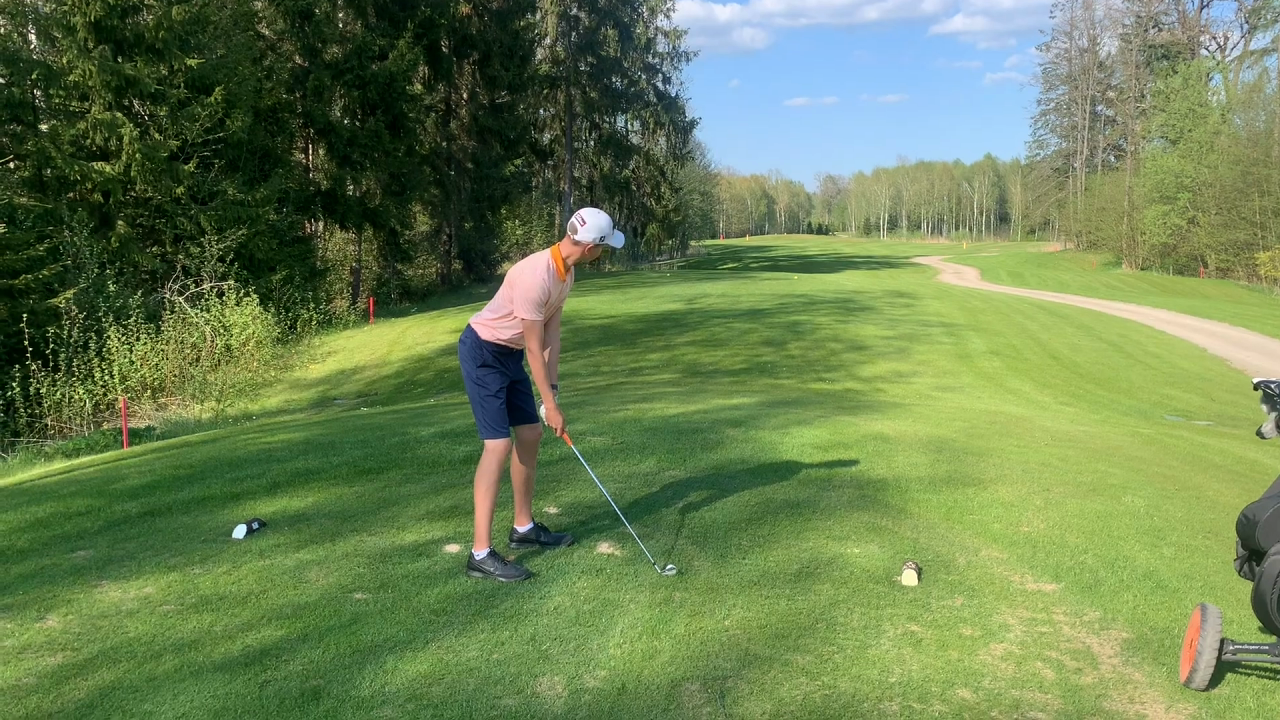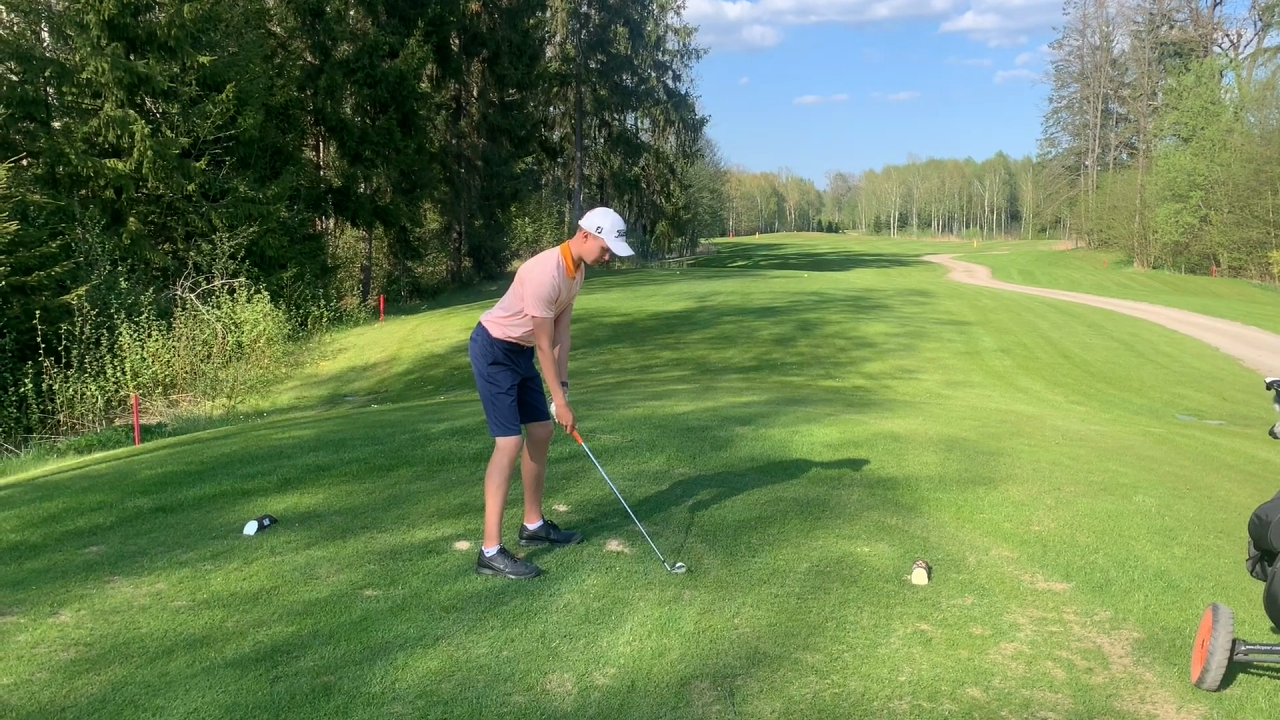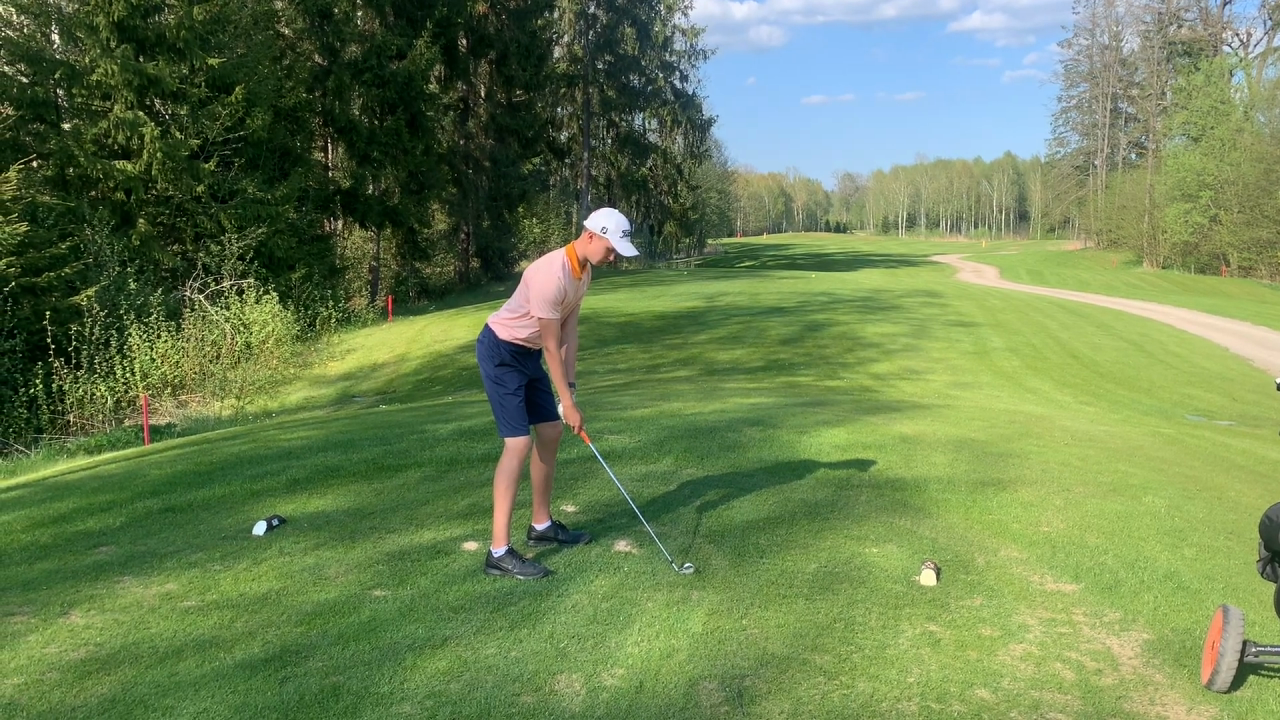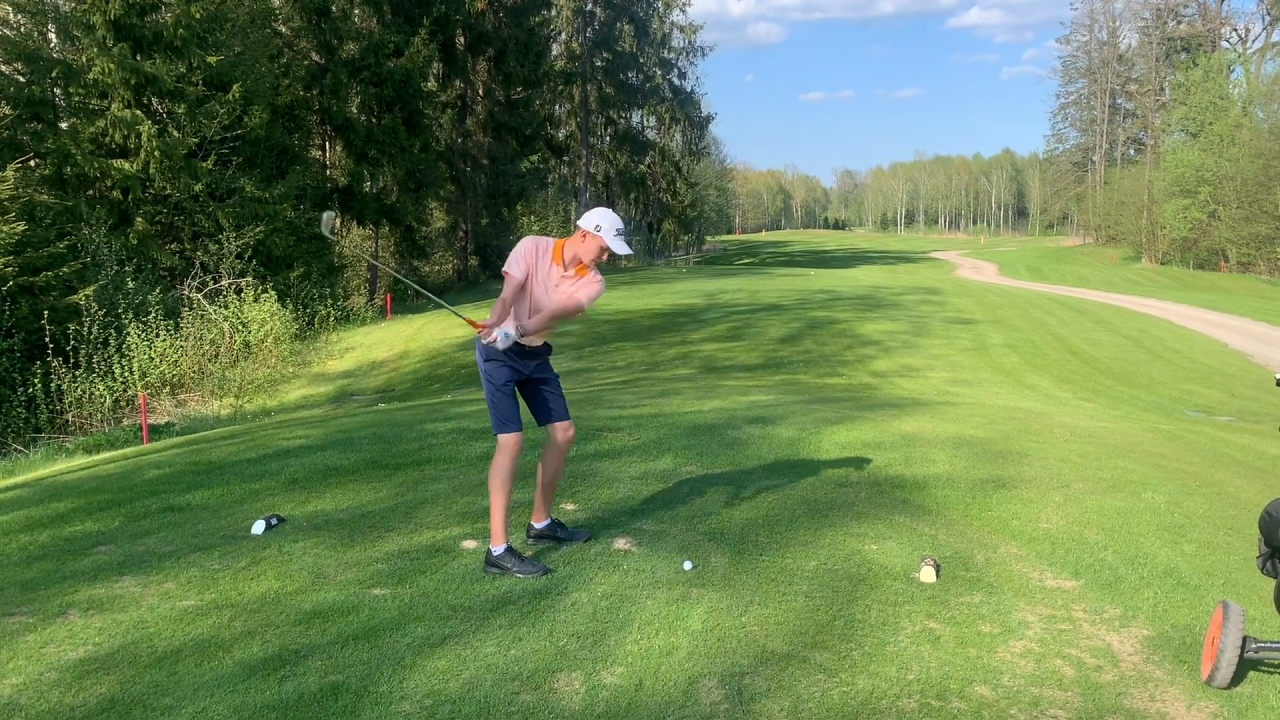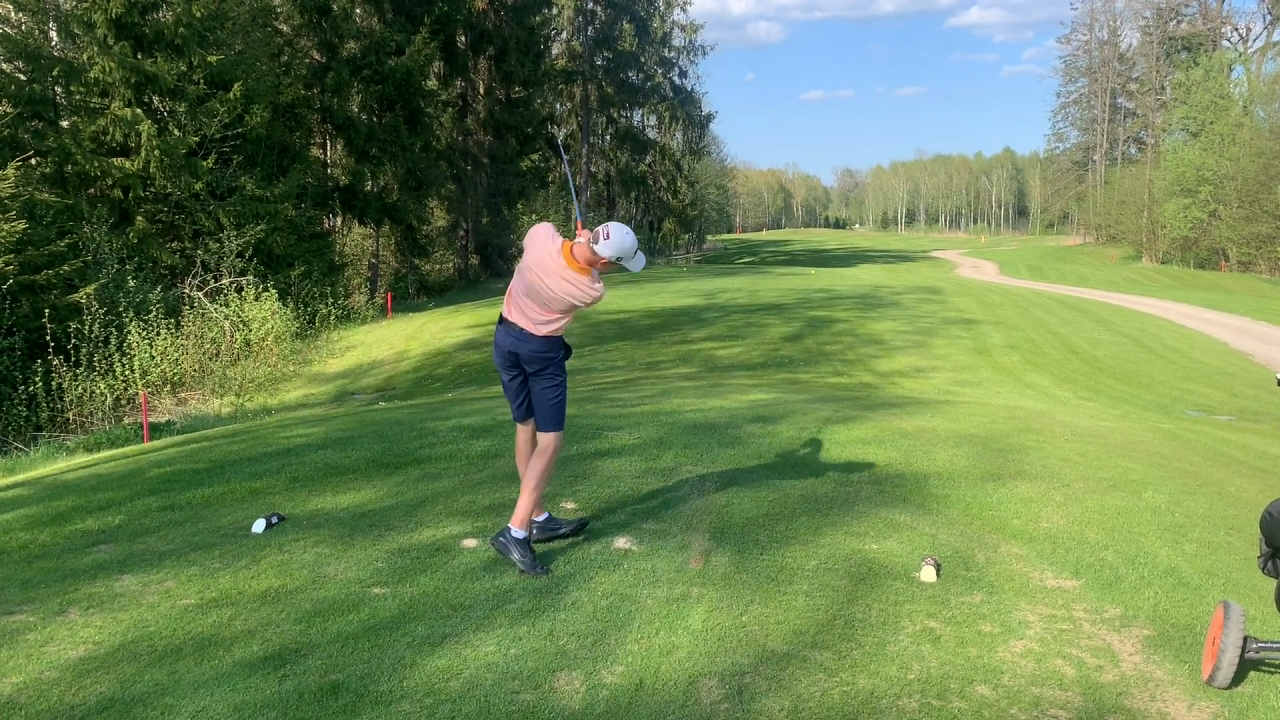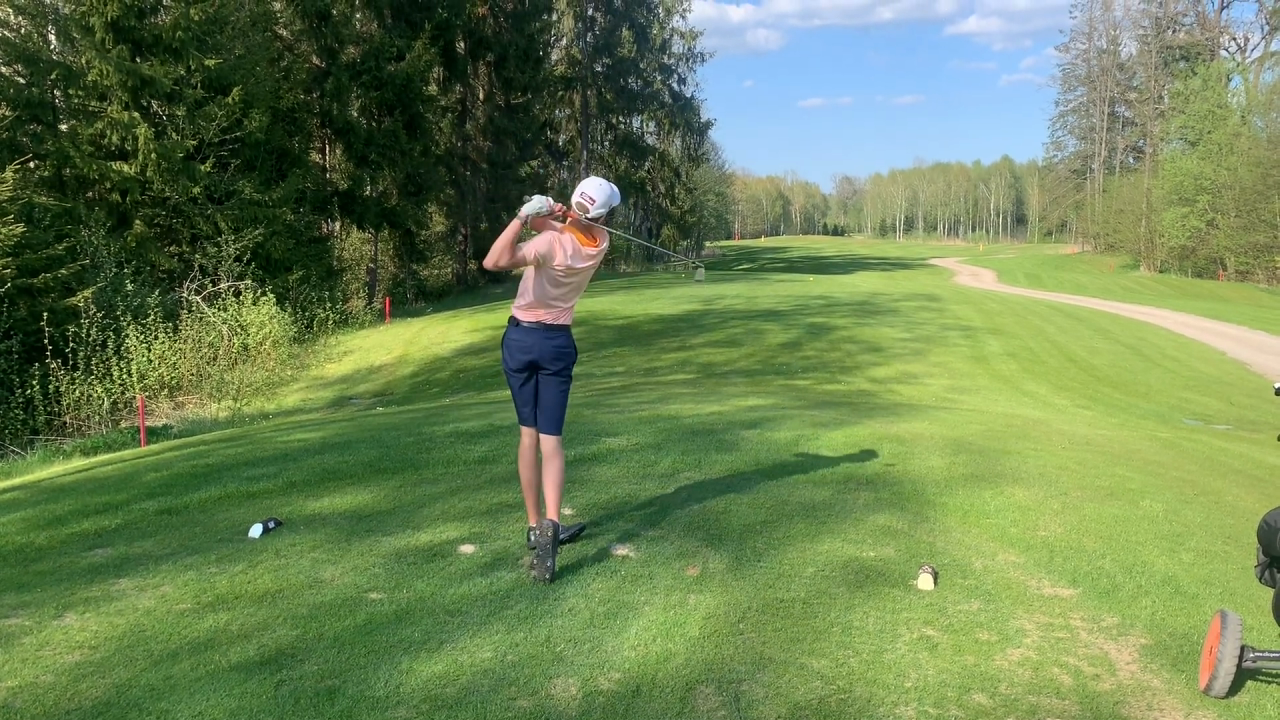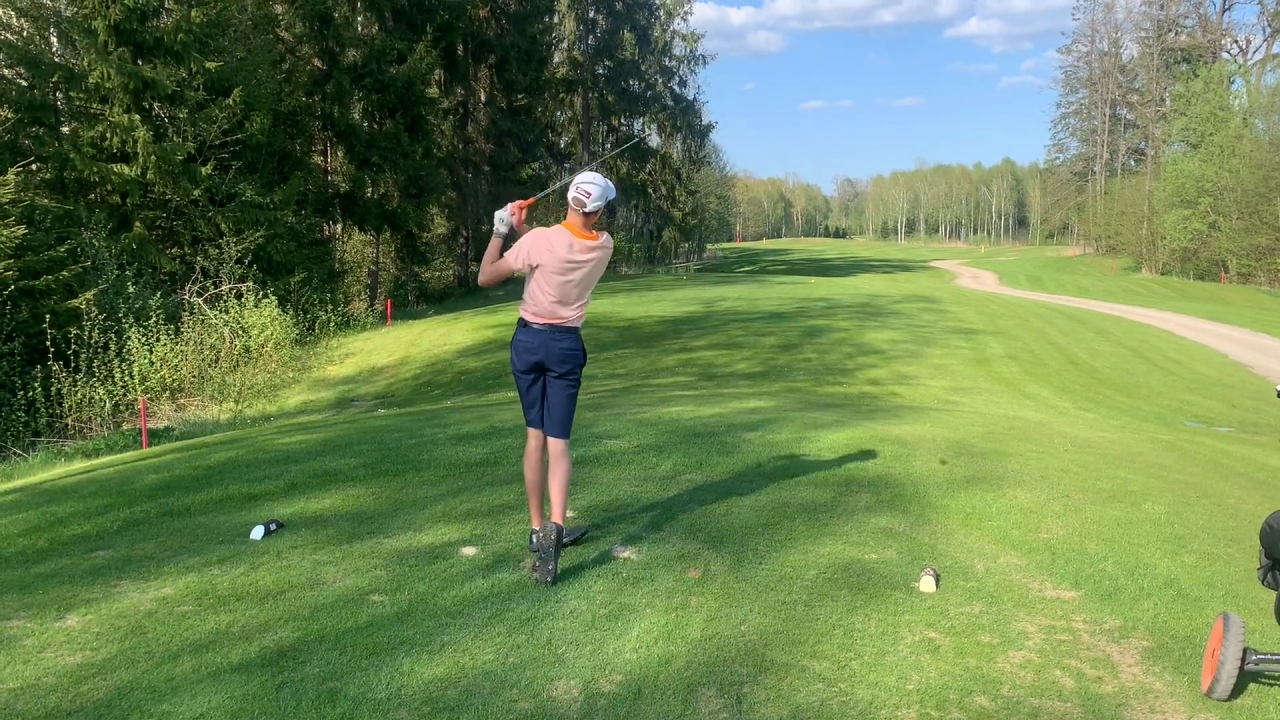
dt=0.7s
person 1, frame 1
left shoulder: (567, 272)
right shoulder: (535, 276)
left elbow: (551, 333)
right elbow: (534, 347)
left wrist: (553, 390)
right wrist: (550, 404)
left hip: (509, 352)
right hip: (483, 352)
left knee: (530, 433)
right knee: (499, 445)
left ankle: (524, 527)
right ankle: (481, 554)
person 1, frame 2
left shoulder: (577, 269)
right shoulder: (546, 272)
left elbow: (562, 331)
right elbow: (545, 344)
left wrist: (563, 388)
right wrist: (561, 401)
left hip: (519, 350)
right hip: (494, 349)
left knee: (541, 431)
right knee: (510, 442)
left ankle: (534, 524)
right ankle: (491, 551)
person 1, frame 3
left shoulder: (584, 271)
right shoulder: (551, 275)
left elbow: (569, 331)
right elbow: (552, 346)
left wrist: (571, 388)
right wrist: (568, 402)
left hip: (527, 352)
right hip: (501, 350)
left knee: (550, 431)
right knee: (519, 443)
left ankle: (541, 525)
right ankle: (499, 551)
person 1, frame 4
left shoulder: (593, 282)
right shoulder: (531, 247)
left elbow: (554, 313)
right elbow: (507, 297)
left wrist: (515, 329)
right wrist: (493, 323)
left hip: (536, 352)
right hip: (499, 351)
left knee: (563, 433)
right knee: (511, 441)
left ankle: (541, 523)
right ankle: (498, 549)
person 1, frame 5
left shoulder: (539, 237)
right shoulder: (590, 290)
left wrist: (584, 243)
left hip: (506, 337)
right hip: (541, 350)
left knee: (525, 430)
right knee: (549, 443)
left ankle: (538, 520)
right ankle: (516, 532)
person 1, frame 6
left shoulder: (551, 243)
right shoulder: (600, 243)
left elbow: (494, 261)
left wrist: (525, 214)
right wrist: (541, 217)
left hip: (520, 338)
right hip: (557, 343)
left knee: (528, 434)
right knee: (551, 439)
left ankle: (535, 526)
right ankle: (551, 525)
person 1, frame 7
left shoulder: (538, 240)
right shoulder: (604, 247)
left elbow: (485, 279)
left wrist: (501, 231)
right wrist: (524, 229)
left hip: (527, 339)
right hip: (566, 345)
left knee: (534, 435)
right knee: (558, 441)
left ankle: (538, 529)
right ankle: (554, 529)
